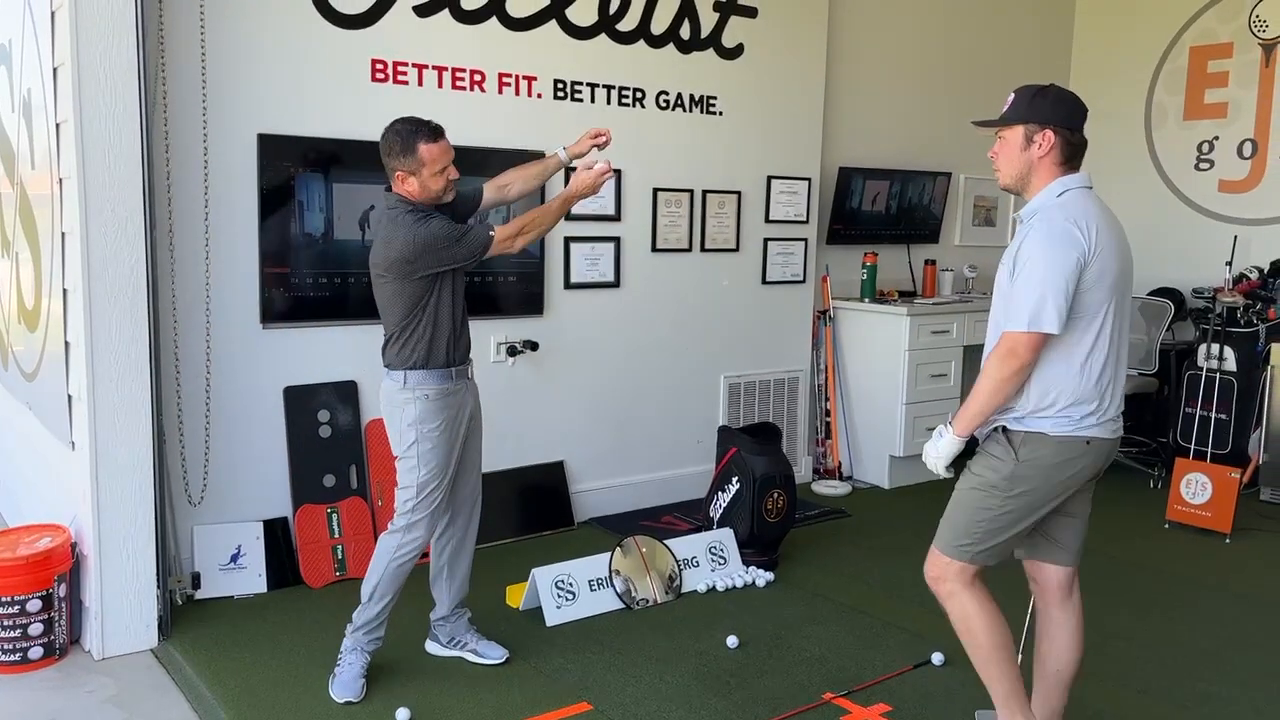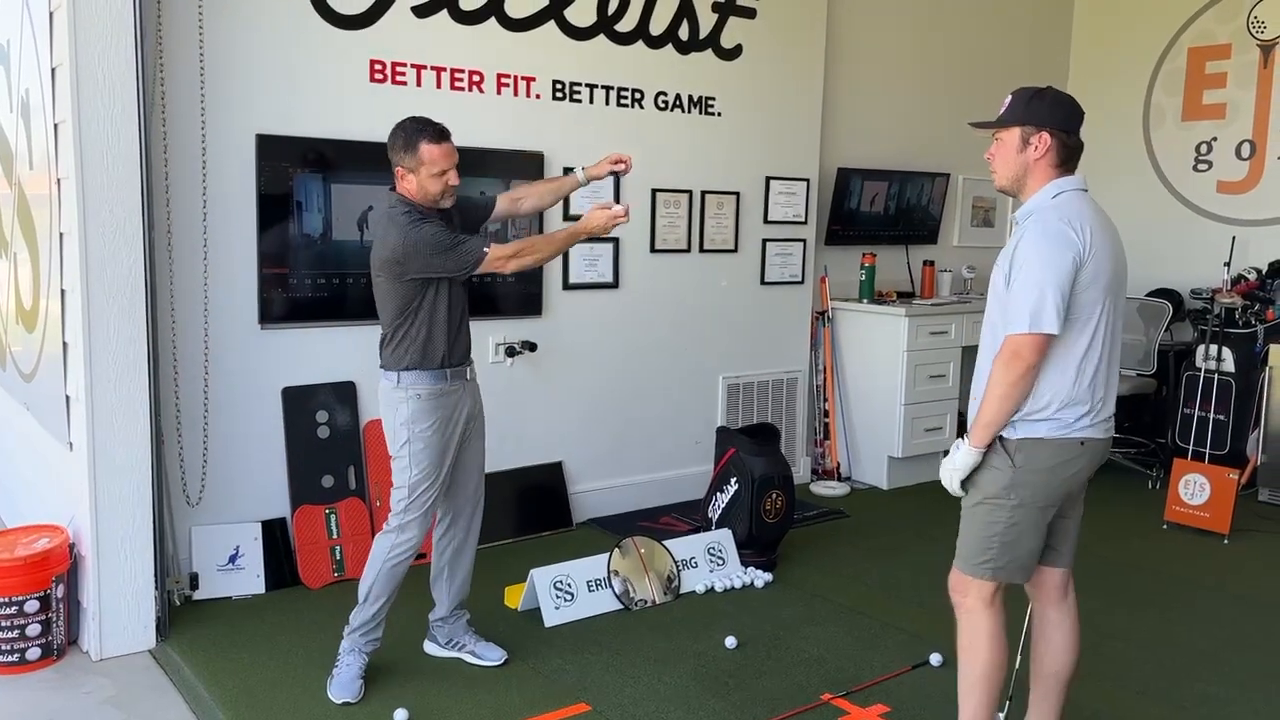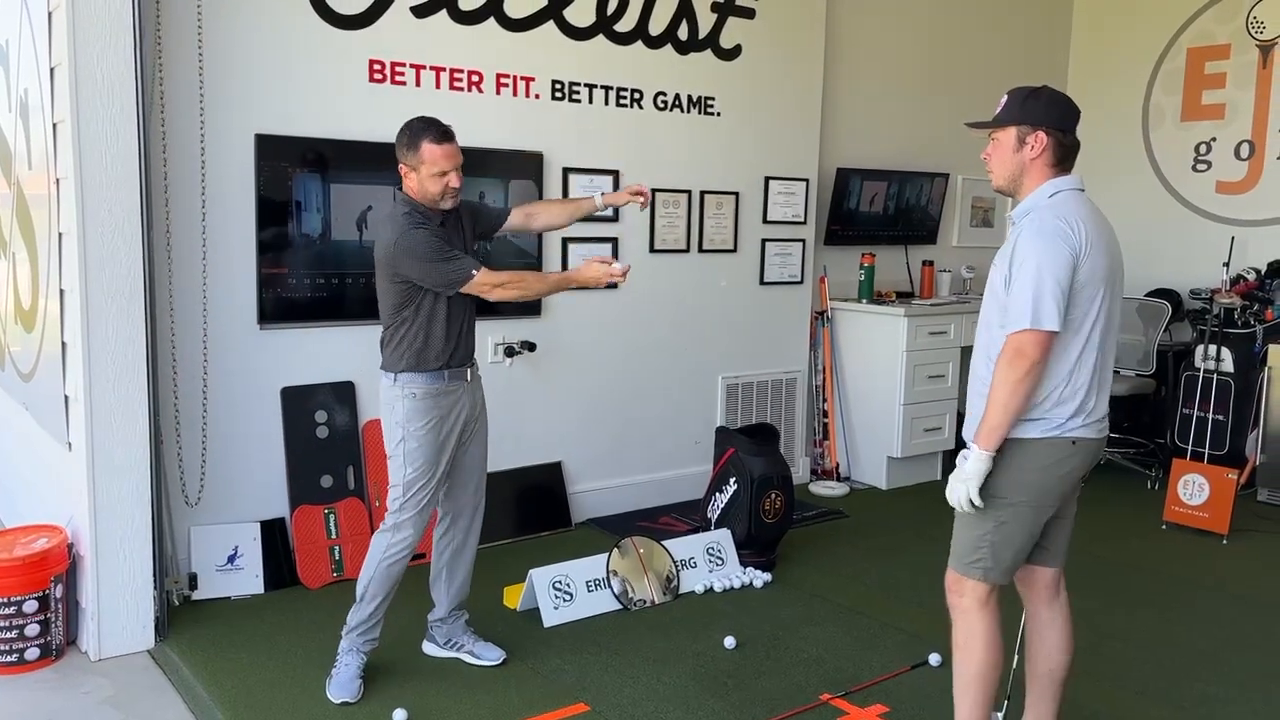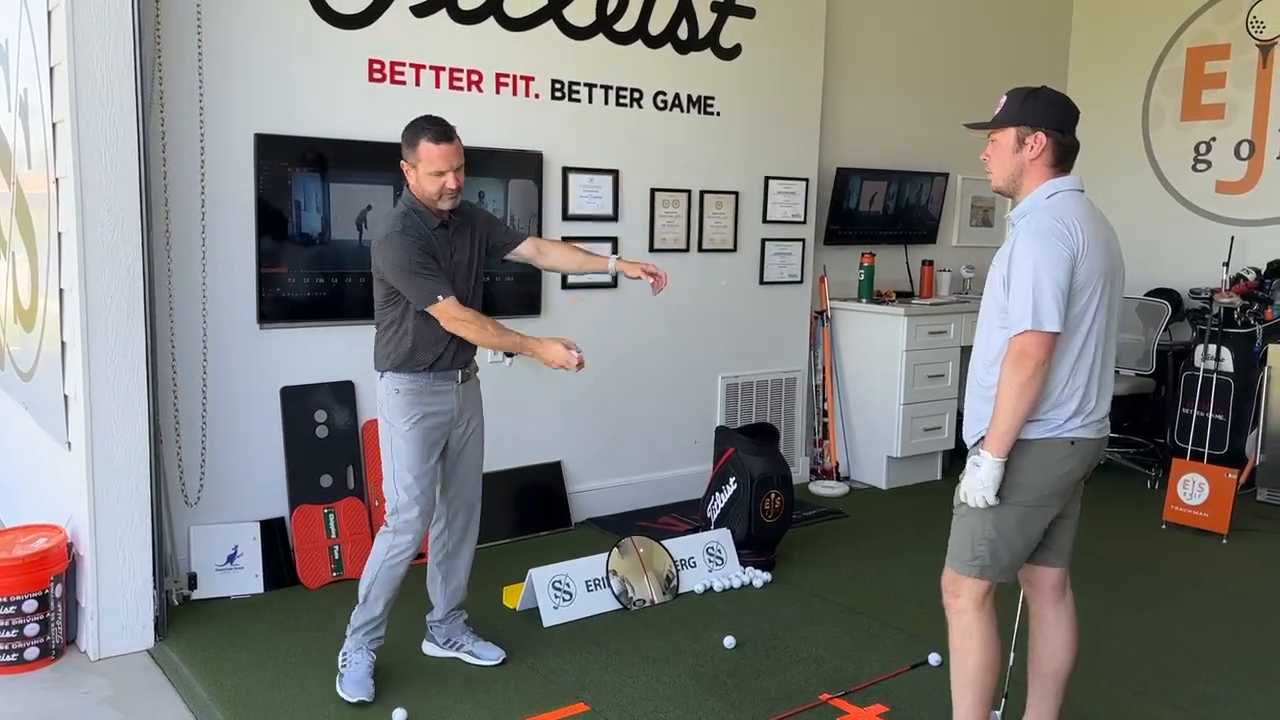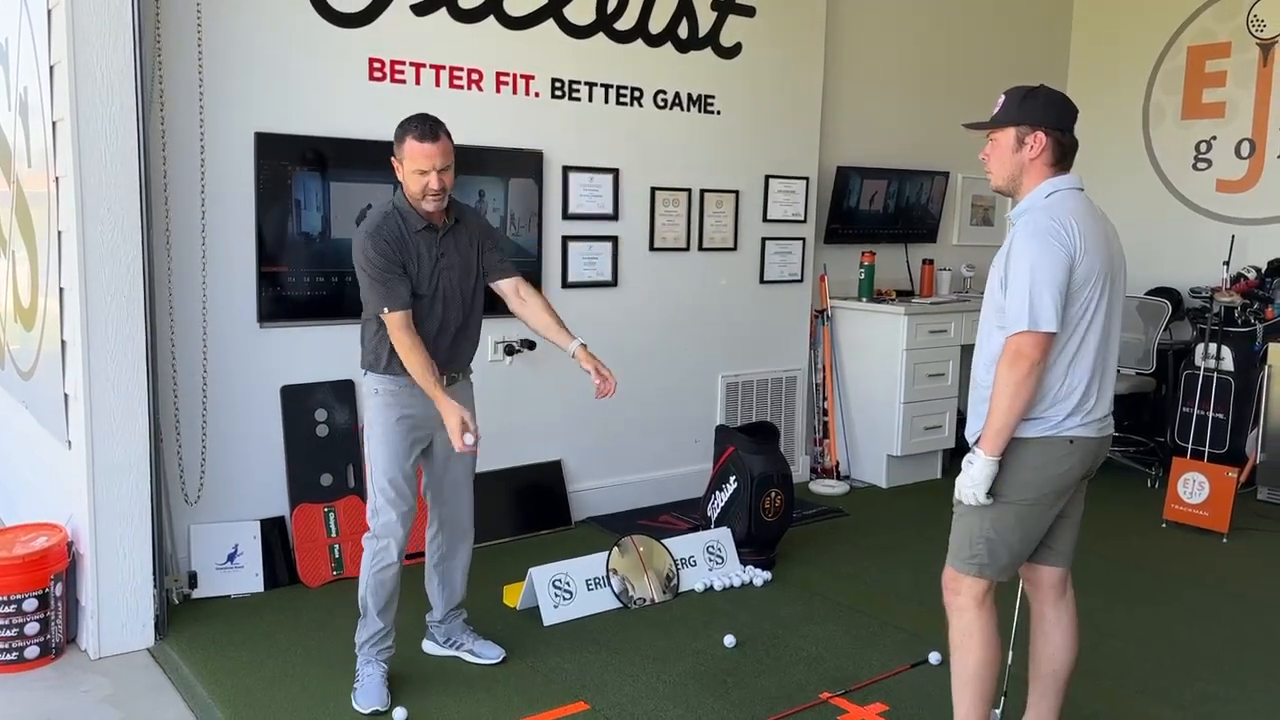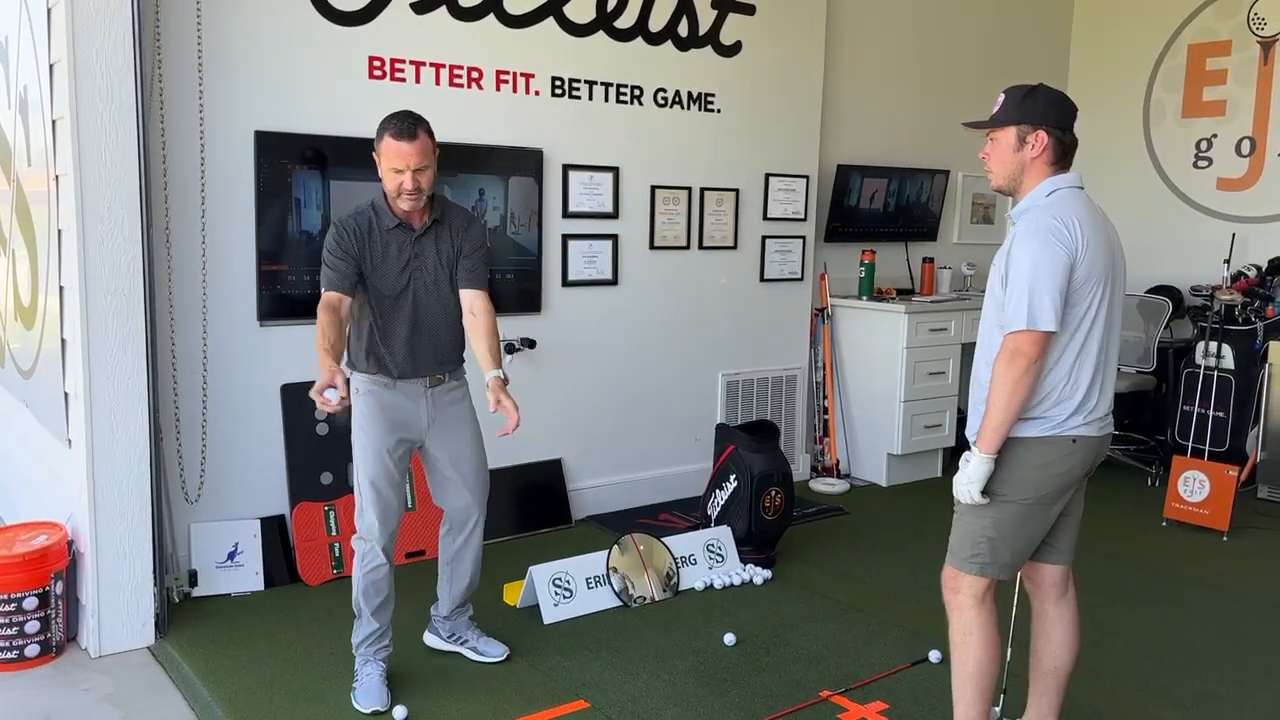
dt=0.2s
person 1, frame 1
left shoulder: (1055, 224)
right shoulder: (1085, 215)
left elbow: (1018, 351)
left wrist: (955, 431)
left hip: (1040, 439)
right hip: (1073, 433)
left knee: (947, 570)
right knee: (1054, 583)
person 1, frame 2
left shoulder: (1051, 226)
right shoulder: (1080, 217)
left elbow: (1024, 352)
left wrist: (970, 444)
left hip: (1033, 443)
right hip: (1067, 435)
left knee: (973, 589)
right knee: (1051, 586)
person 1, frame 3
left shoulder: (1047, 224)
right shoulder: (1078, 217)
left elbow: (1026, 350)
left wrist: (977, 449)
left hip: (1028, 443)
right hip: (1063, 436)
left knee: (969, 590)
right knee: (1042, 585)
person 1, frame 4
left shoulder: (1044, 225)
right shoulder: (1082, 218)
left elbow: (1030, 351)
left wrist: (991, 454)
left hip: (1030, 444)
right hip: (1068, 437)
left knee: (965, 589)
right knee: (1047, 585)
person 1, frame 5
left shoulder: (1042, 225)
right shoulder: (1085, 218)
left elbow: (1026, 351)
left wrist: (985, 453)
left hip: (1031, 443)
right hip: (1071, 436)
left knee: (966, 587)
right knee: (1048, 584)
person 1, frame 6
left shoulder: (1044, 224)
right shoulder: (1085, 217)
left elbow: (1024, 350)
left wrist: (982, 451)
left hip: (1033, 442)
right hip: (1072, 434)
left knee: (966, 585)
right knee: (1050, 582)
person 2, frame 1
left shoulder: (429, 204)
right shoulder: (413, 234)
left elbow: (502, 188)
right elbow: (513, 237)
left wrist: (565, 155)
right wrist: (574, 194)
left hip: (456, 382)
right hip: (421, 392)
left knee: (460, 511)
right knee: (414, 521)
left ankle: (449, 626)
right ankle: (357, 647)
person 2, frame 2
left shoulder: (441, 207)
right shoulder: (407, 234)
left elbow: (514, 201)
right elbow: (508, 260)
left wrist: (583, 175)
right wrist: (583, 229)
left hip: (459, 384)
right hip: (418, 393)
left knee: (463, 512)
right knee: (408, 522)
left ankle: (448, 628)
right ankle: (355, 647)
person 2, frame 3
left shoulder: (456, 212)
right shoulder: (406, 237)
left elbow: (529, 217)
right elbow: (494, 287)
left wrist: (603, 201)
right wrist: (578, 278)
left hip: (464, 384)
right hip: (418, 393)
left knee: (463, 513)
right knee: (405, 523)
left ankle: (447, 628)
right ankle: (354, 646)
person 2, frame 4
left shoulder: (469, 219)
right shoulder: (398, 238)
left elbow: (539, 250)
right elbow: (455, 318)
left wrist: (616, 263)
right wrist: (537, 348)
left hip: (462, 386)
right hip: (411, 394)
left knee: (459, 515)
right knee: (406, 523)
left ankle: (446, 628)
right ankle: (359, 645)
person 2, frame 5
left shoulder: (472, 225)
right shoulder: (378, 236)
left elbow: (518, 292)
right elbow: (402, 331)
left wrist: (577, 348)
right wrist: (442, 403)
left hip: (456, 389)
right hip: (396, 394)
left knee: (455, 518)
right knee: (389, 528)
left ankle: (446, 627)
right ankle: (371, 657)
person 2, frame 6
left shoulder: (465, 227)
right shoulder: (354, 229)
left elbow: (475, 307)
right elbow: (335, 307)
left wrist: (494, 377)
right wrist: (329, 369)
left hip: (447, 390)
right hip: (377, 392)
left knee: (468, 509)
right knee: (377, 529)
left ankle: (451, 622)
right ankle: (370, 656)
